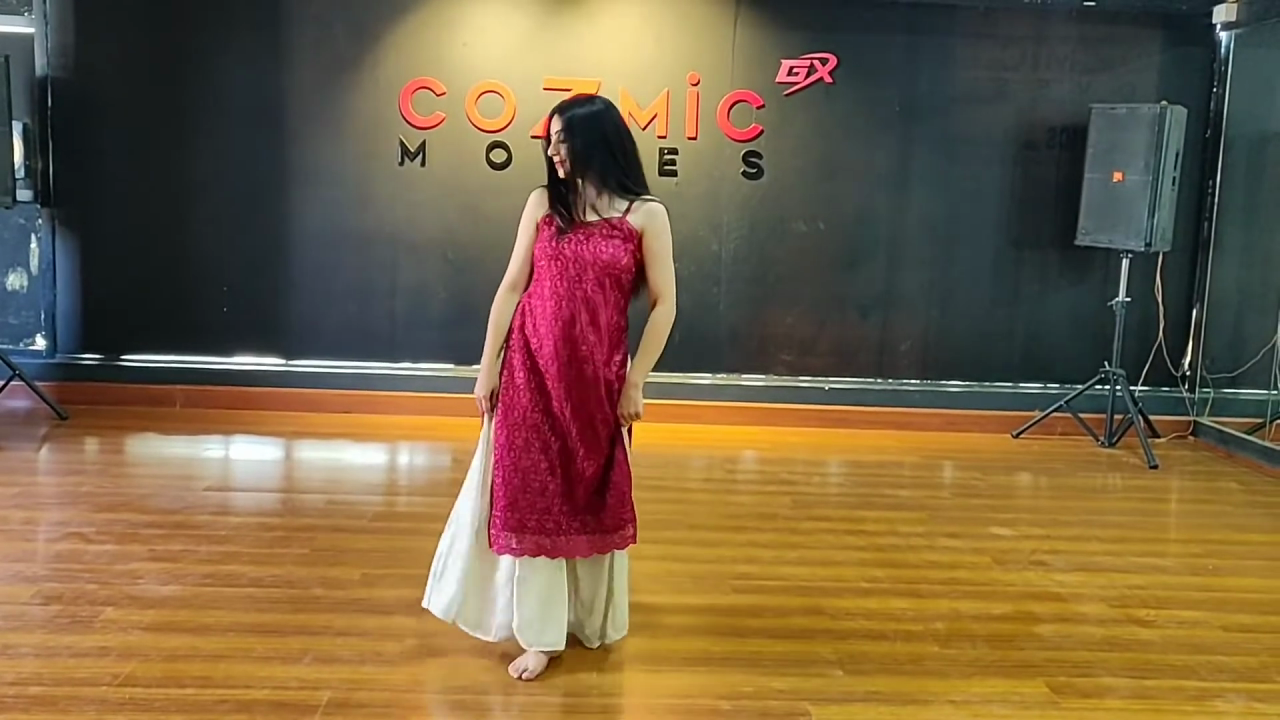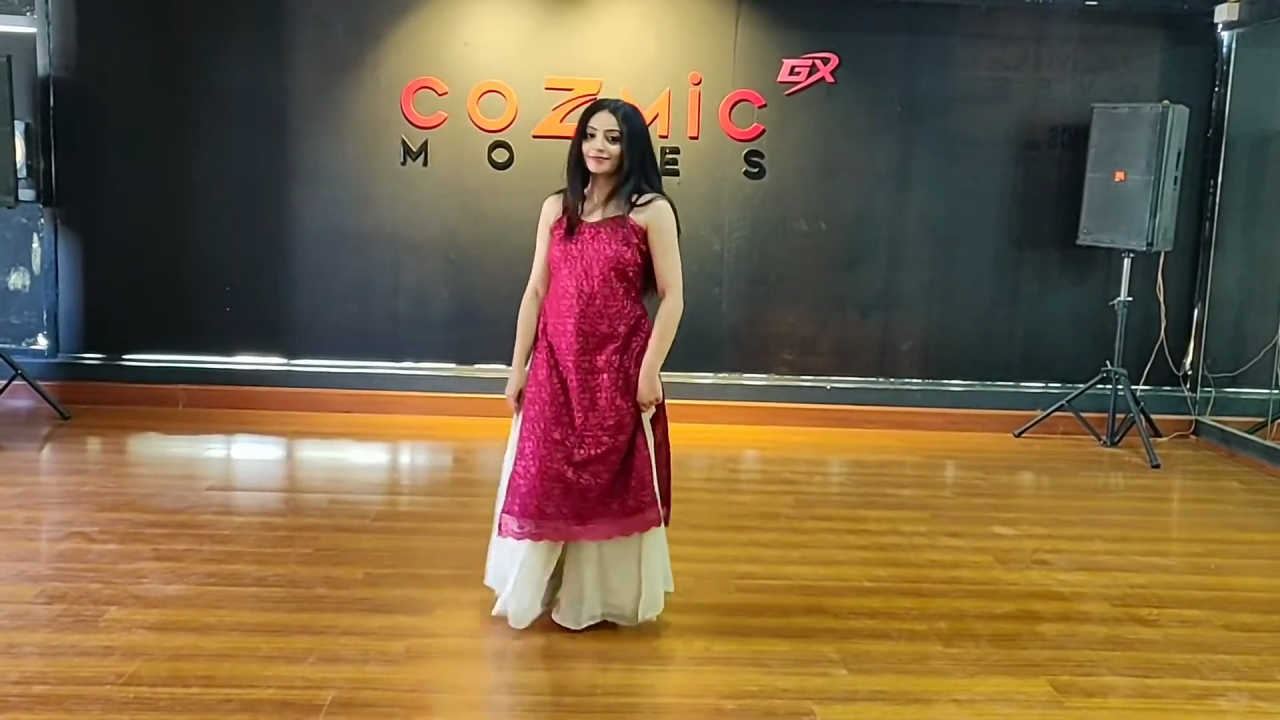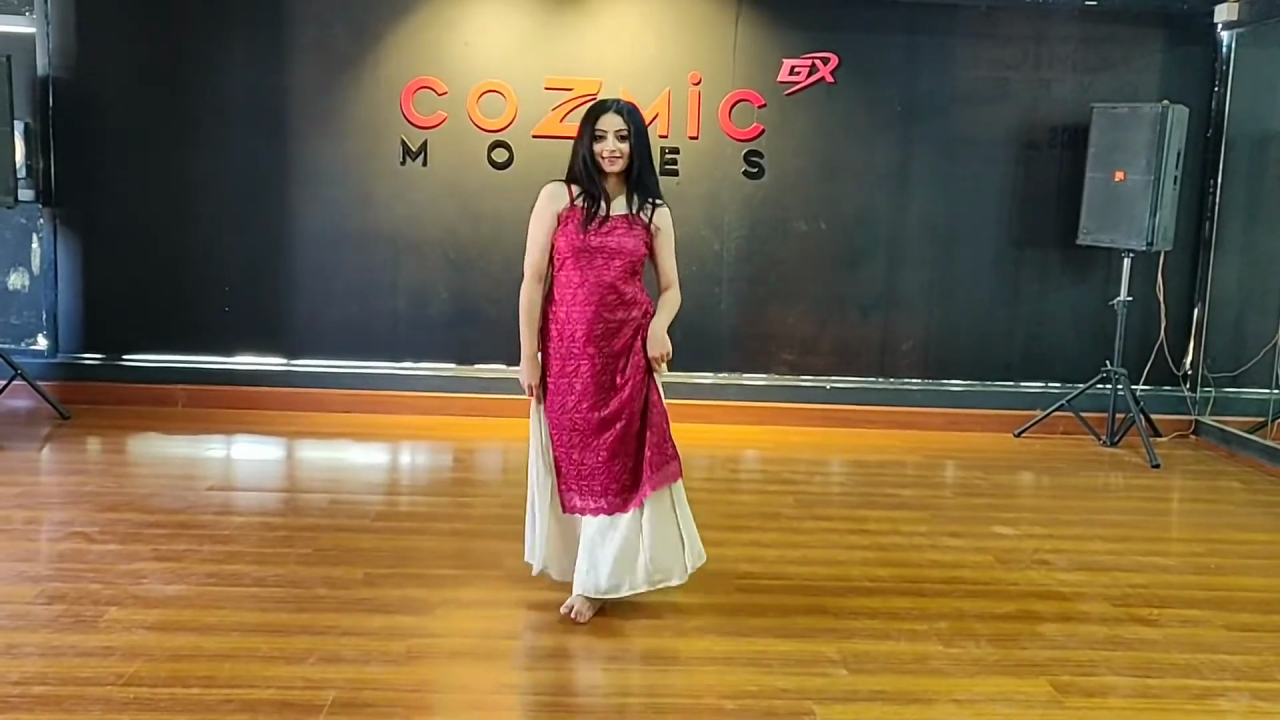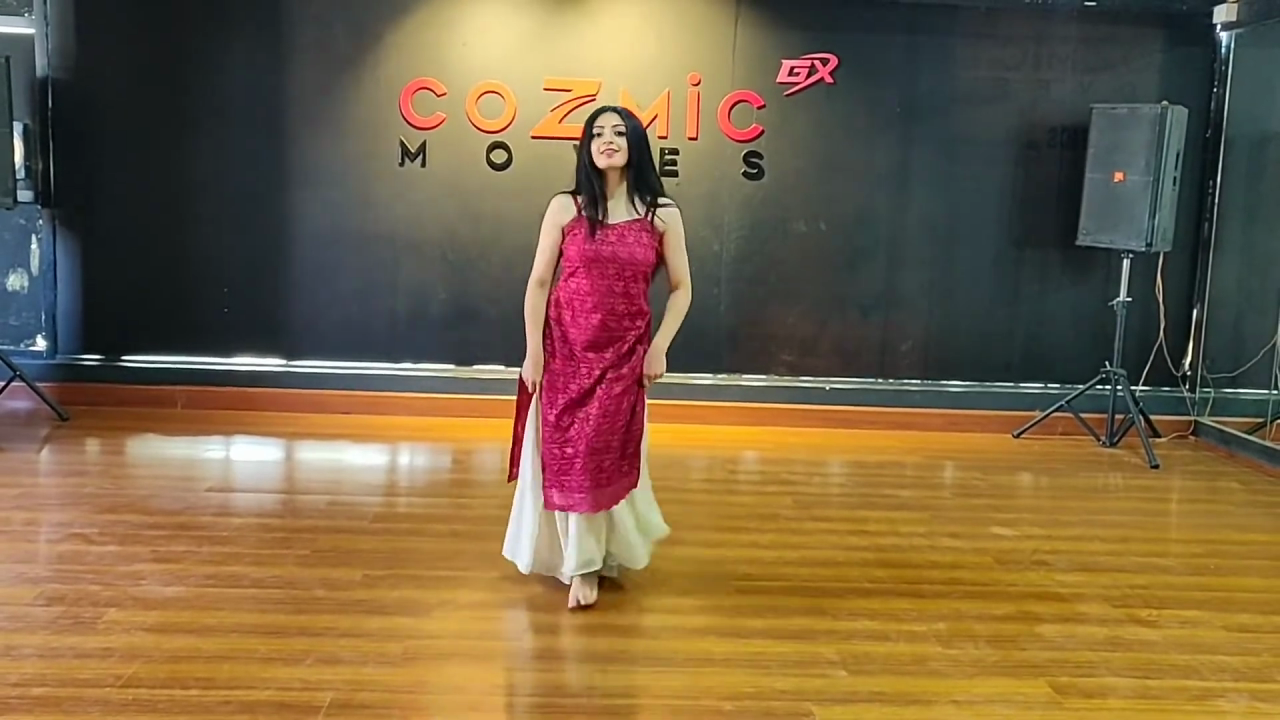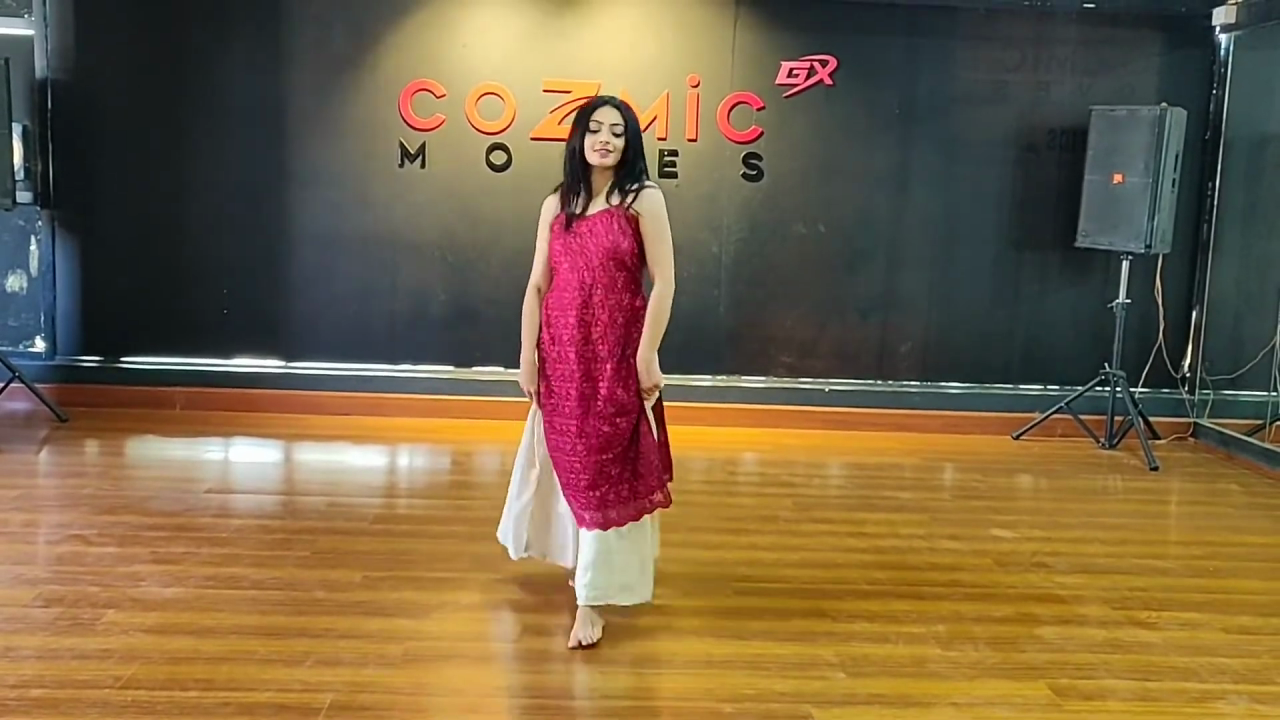
dt=0.5s
person 1, frame 1
left shoulder: (646, 215)
right shoulder: (543, 203)
left elbow: (664, 306)
right elbow: (513, 287)
left wrist: (634, 384)
right wrist: (489, 366)
left hip: (599, 377)
right hip: (531, 369)
left knee: (594, 499)
right knee: (529, 499)
left ankle: (588, 615)
right ankle: (538, 634)
person 1, frame 2
left shoulder: (651, 210)
right shoulder: (557, 207)
left elbow: (672, 297)
right elbow: (536, 291)
left wrist: (650, 370)
right wrist: (519, 365)
left hip: (619, 366)
right hip: (556, 365)
left knee: (615, 482)
right knee: (542, 478)
left ankle: (600, 596)
right ankle: (530, 590)
person 1, frame 3
left shoulder: (654, 212)
right shoulder: (557, 197)
left elbow: (670, 288)
right elbow: (532, 279)
left wrist: (659, 328)
right wrist: (528, 354)
left hip: (627, 353)
right hip: (567, 351)
left knee: (619, 463)
right knee: (570, 458)
left ankle: (595, 580)
right ankle: (576, 563)
person 1, frame 4
left shoulder: (662, 213)
right shoulder: (565, 208)
left elbow: (681, 288)
right elbow: (538, 283)
left wrist: (659, 346)
right wrist: (533, 354)
left hip: (624, 355)
right hip: (566, 350)
left knee: (603, 458)
right knee: (562, 457)
left ankle: (587, 564)
right ankle: (574, 558)
person 1, frame 5
left shoulder: (643, 199)
right shoulder: (556, 205)
left elbow: (664, 282)
right elbow: (538, 286)
left wrist: (647, 356)
right wrist: (527, 357)
left hip: (616, 355)
right hip: (560, 356)
left knee: (607, 472)
right knee: (568, 463)
left ankle: (591, 600)
right ankle: (587, 556)
